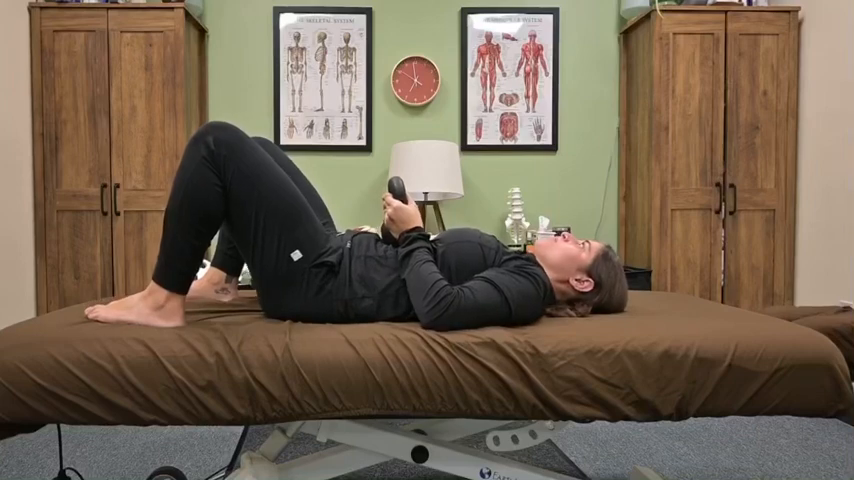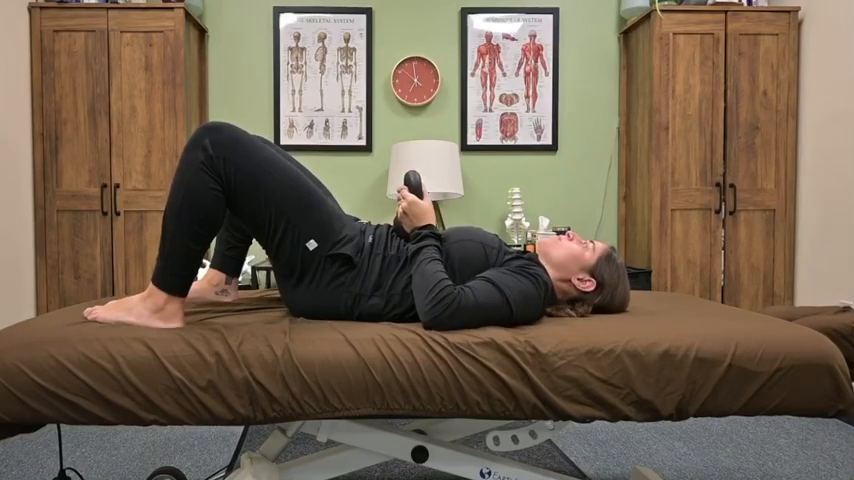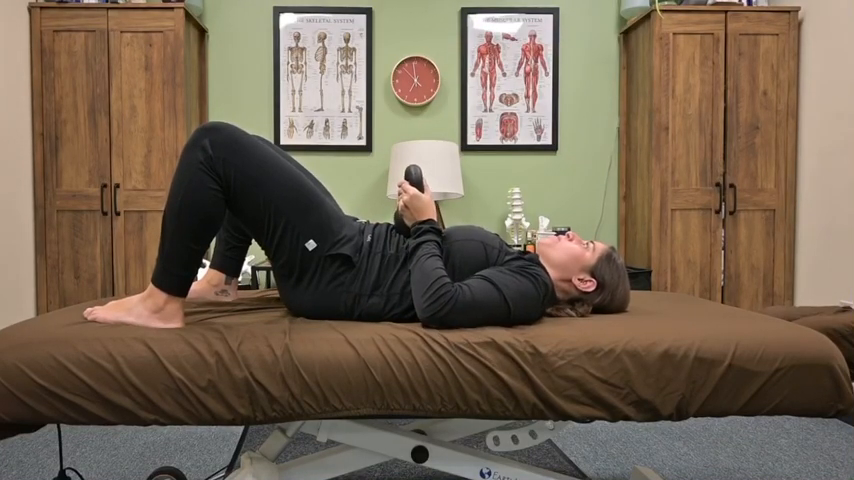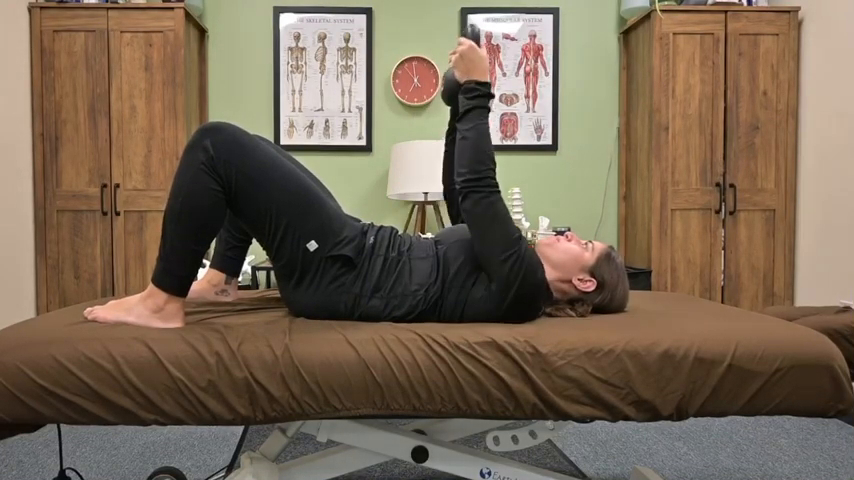
dt=1s
person 1, frame 1
left shoulder: (525, 290)
right shoulder: (516, 267)
left elbow: (438, 308)
left wrist: (412, 235)
right wrist: (405, 233)
left hip: (317, 278)
right hip: (339, 254)
left knee: (217, 143)
right knee: (254, 149)
left ankle: (162, 301)
right ankle: (218, 279)
person 1, frame 2
left shoulder: (527, 291)
right shoulder: (520, 266)
left elbow: (439, 308)
left wrist: (423, 231)
right wrist: (420, 227)
left hip: (333, 271)
right hip: (352, 245)
left knee: (215, 144)
right knee: (243, 151)
left ankle: (161, 302)
right ankle: (220, 278)
person 1, frame 3
left shoulder: (527, 291)
right shoulder: (520, 267)
left elbow: (436, 305)
left wrist: (422, 225)
right wrist: (421, 220)
left hip: (333, 271)
right hip: (350, 247)
left knee: (214, 143)
right knee: (238, 151)
left ankle: (161, 303)
right ankle: (220, 280)
person 1, frame 4
left shoulder: (521, 284)
right shoulder: (513, 268)
left elbow: (479, 188)
right elbow: (462, 194)
left wrist: (477, 89)
right wrist: (460, 101)
left hip: (335, 271)
right hip: (351, 253)
left knee: (216, 143)
right knee: (240, 150)
left ankle: (162, 302)
right ankle: (219, 280)
